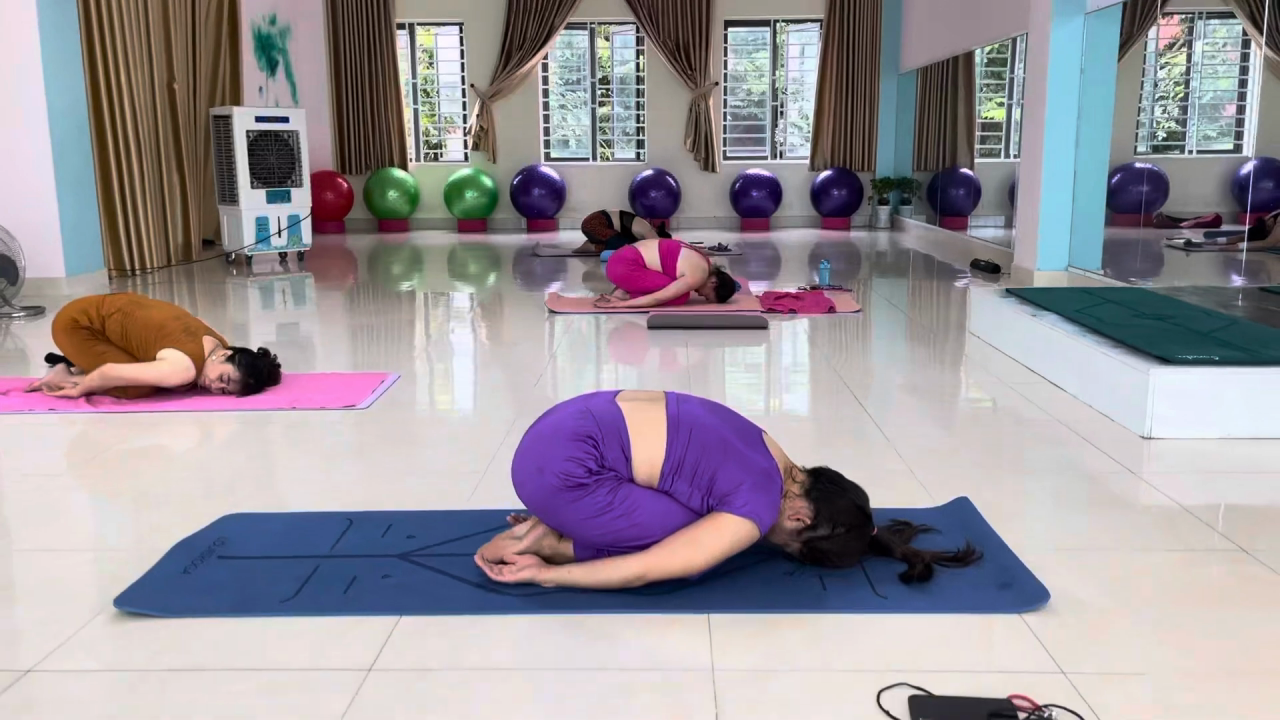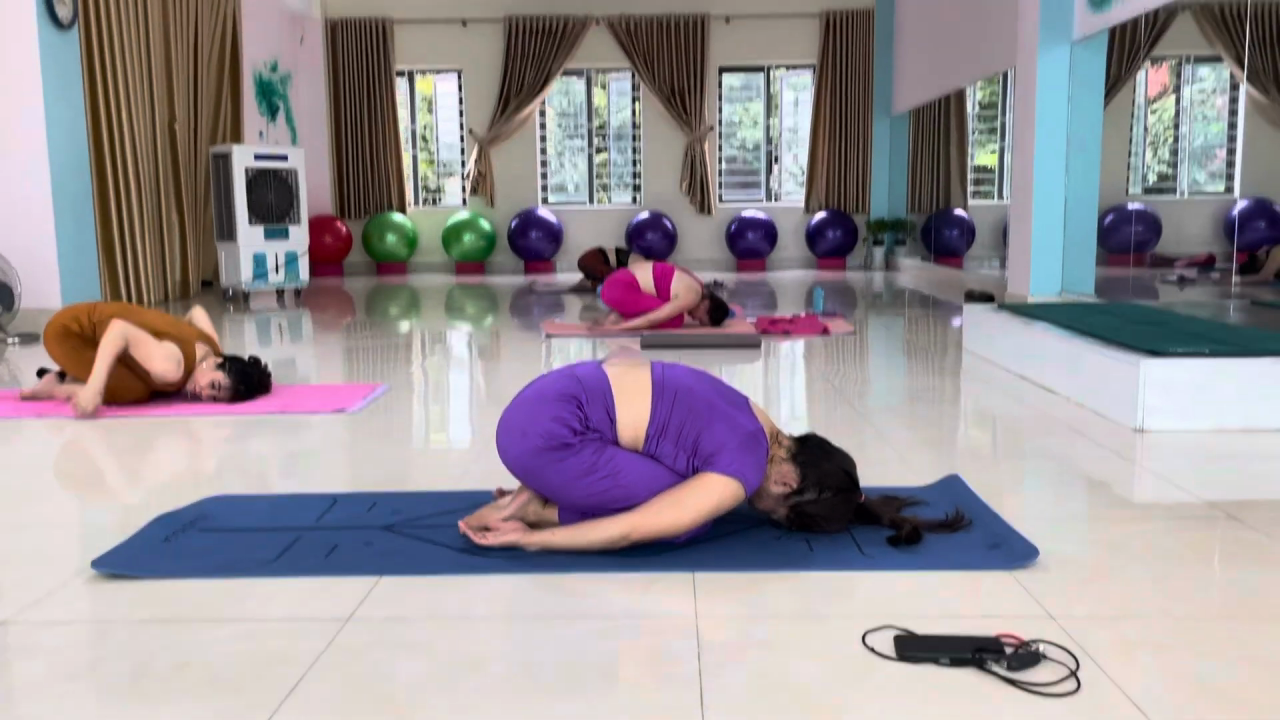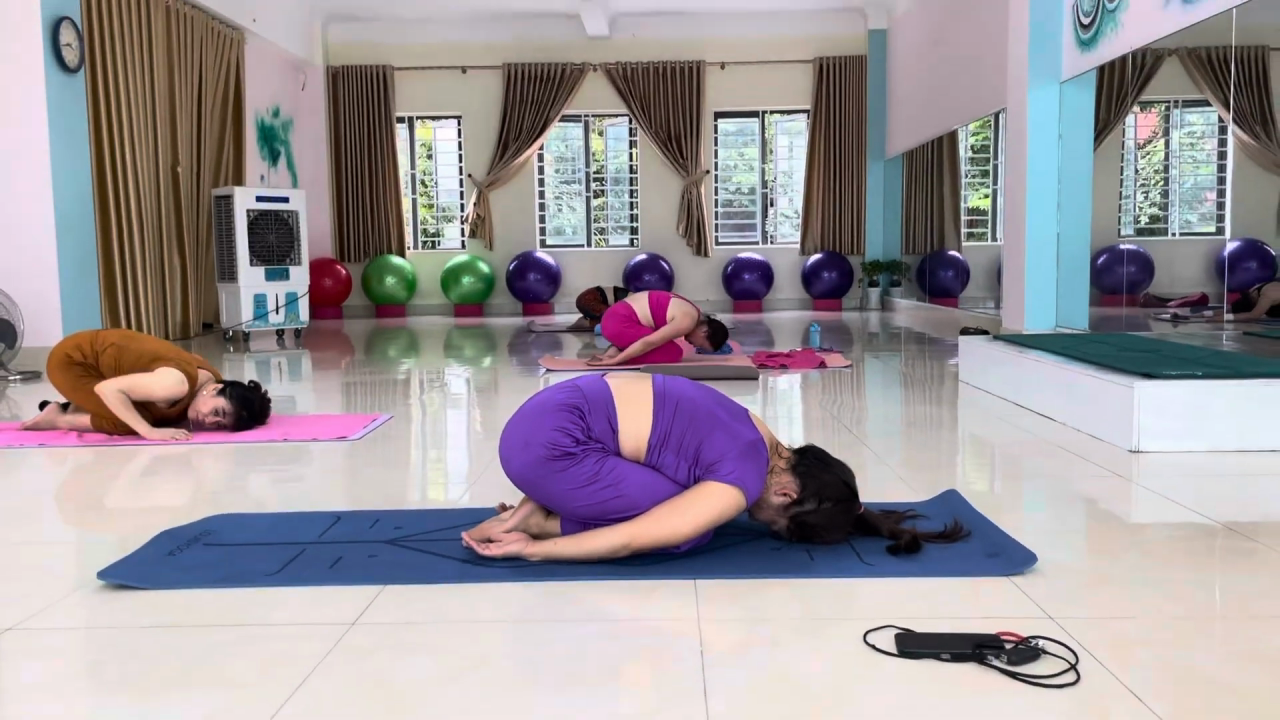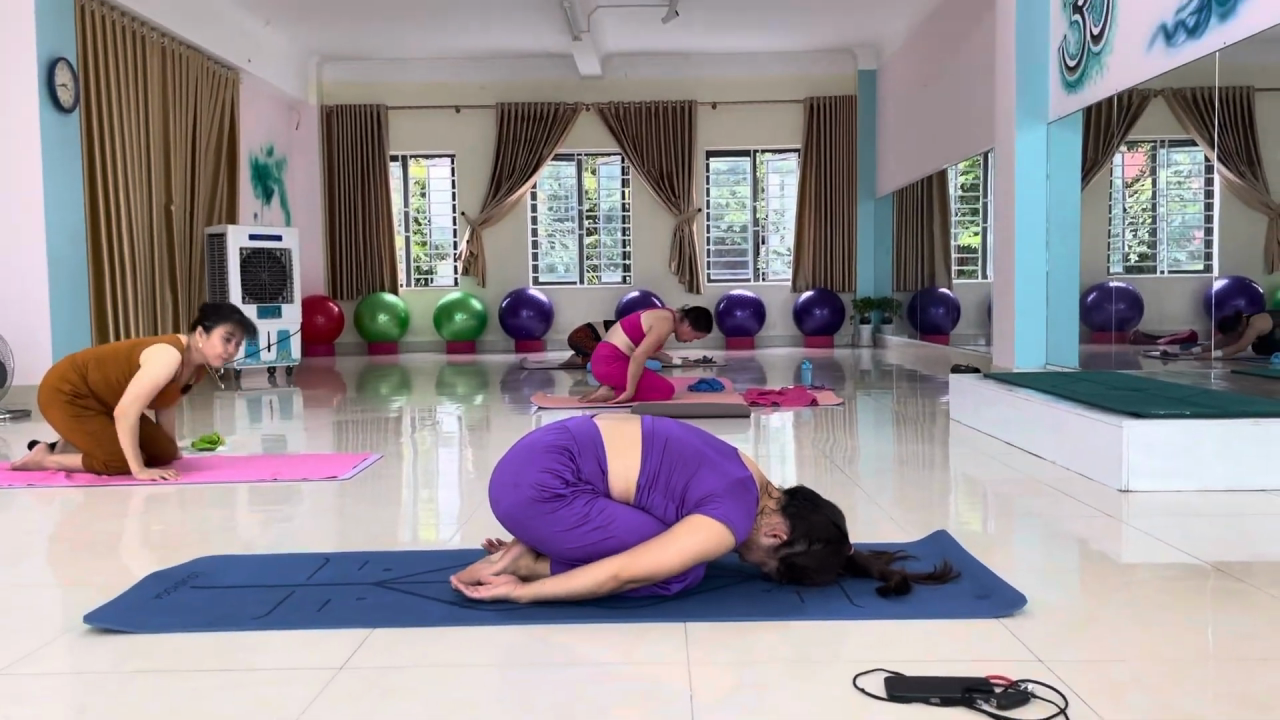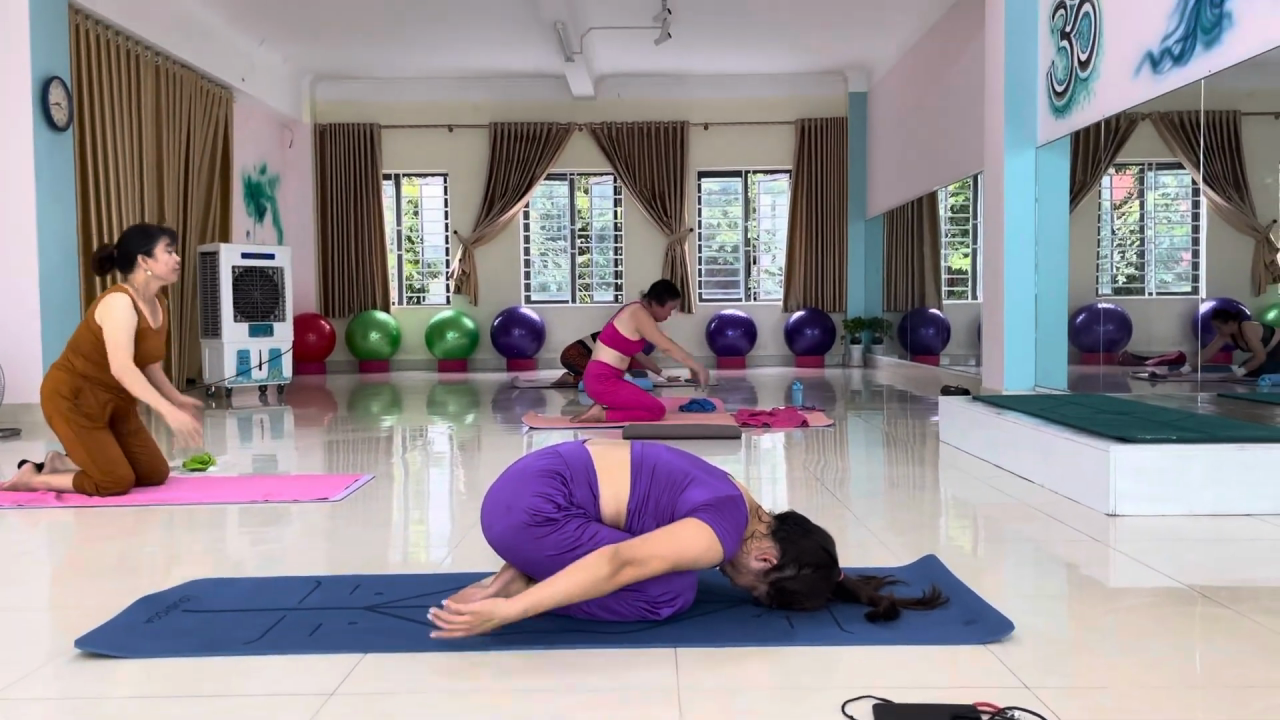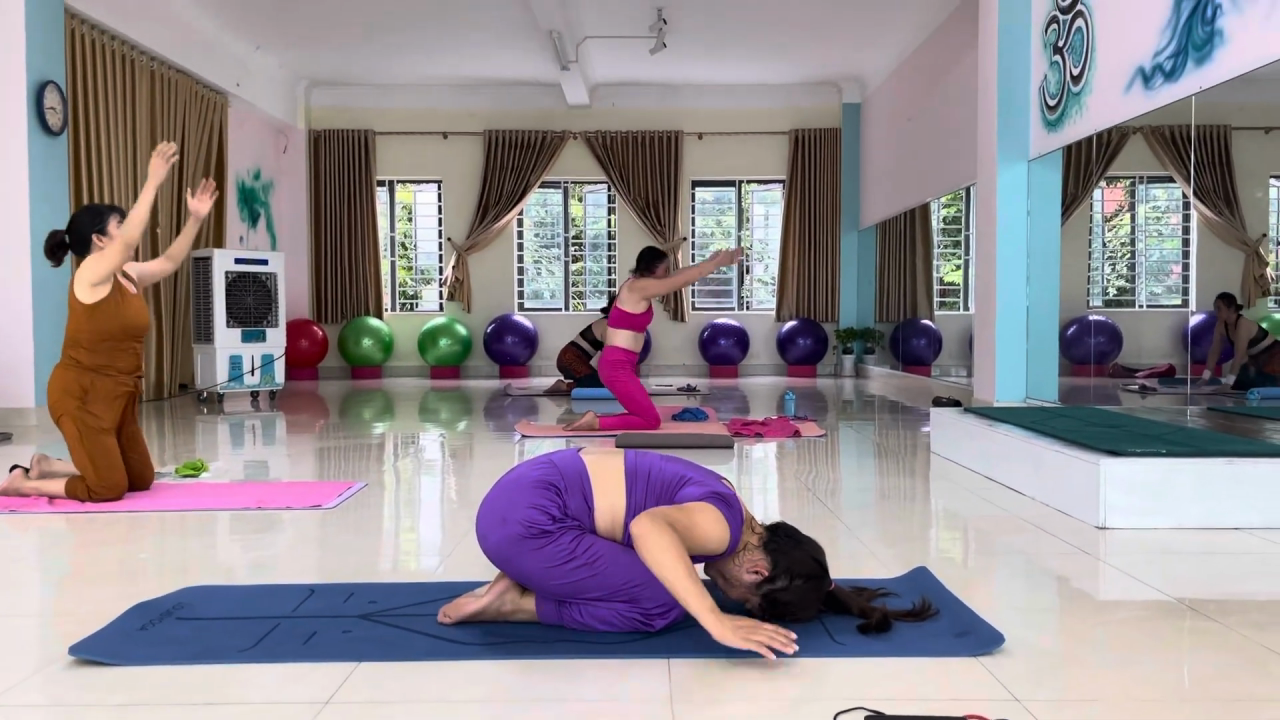
dt=0.5s
person 1, frame 1
left shoulder: (767, 453)
right shoulder: (754, 510)
right elbow: (647, 570)
right wrist: (545, 574)
left hip: (567, 426)
right hip: (559, 469)
right knee: (700, 547)
left ankle: (554, 527)
right ankle: (553, 543)
person 1, frame 2
left shoulder: (751, 424)
right shoulder: (739, 473)
right elbow: (632, 530)
right wrist: (531, 538)
left hip: (548, 398)
right hip: (544, 433)
left knee: (671, 485)
right knee: (687, 520)
left ankle: (538, 497)
right ankle: (536, 511)
person 1, frame 3
left shoulder: (751, 435)
right shoulder: (741, 481)
right elbow: (634, 540)
right wrist: (534, 549)
left hip: (554, 413)
right hip: (548, 444)
left knee: (680, 506)
right knee: (688, 529)
left ankle: (542, 508)
right ankle: (539, 524)
person 1, frame 4
left shoulder: (741, 476)
right shoulder: (730, 518)
right elbow: (622, 574)
right wrist: (524, 592)
left hip: (542, 456)
right hip: (537, 484)
left knee: (662, 537)
right knee: (679, 573)
left ankle: (532, 549)
right ankle: (530, 567)
person 1, frame 5
left shoulder: (729, 500)
right shoulder: (718, 531)
right elbow: (619, 563)
right wrist: (511, 611)
left hip: (533, 482)
right hip: (527, 506)
left knee: (667, 564)
right knee: (670, 591)
left ankle: (526, 572)
right ankle: (512, 595)
person 1, frame 6
left shoulder: (722, 503)
right shoulder: (722, 527)
right elbow: (650, 526)
right wrist: (715, 622)
left hip: (527, 492)
right hip: (525, 519)
left knee: (667, 581)
right knee: (660, 603)
left ankle: (523, 581)
right ankle: (516, 604)
person 2, frame 1
left shoulder: (216, 344)
right shoulder: (184, 369)
right elbow: (109, 372)
right wrist: (80, 390)
left hip: (109, 314)
right hip: (76, 323)
right knee: (143, 388)
left ankle: (78, 364)
right ankle: (66, 378)
person 2, frame 2
left shoulder: (210, 347)
right shoulder: (173, 367)
left elbow: (197, 311)
right elbow: (118, 329)
right wrist: (94, 387)
left hip: (96, 324)
right hip: (68, 330)
left knee: (165, 389)
right knee: (133, 393)
left ankle: (72, 378)
right ankle: (54, 388)
person 2, frame 3
left shoulder: (207, 379)
right shoulder: (177, 383)
right elbow: (107, 389)
right wrist: (148, 430)
left hip: (100, 356)
right hip: (71, 360)
left knee: (174, 419)
right knee: (132, 423)
left ankle: (76, 408)
right ankle: (58, 418)
person 2, frame 4
left shoulder: (200, 366)
right shoulder: (170, 356)
left elbow: (165, 404)
right elbow: (125, 412)
left wrist: (169, 447)
right wrist: (138, 469)
left hip: (97, 396)
right hip: (66, 394)
left knee: (165, 454)
right knee: (120, 463)
left ankle: (75, 445)
right ankle: (45, 457)
person 2, frame 5
left shoulder: (159, 305)
right shoulder: (120, 303)
right elbow: (122, 369)
left wrist: (175, 397)
right wrist: (169, 412)
left hip: (116, 401)
right hip: (75, 398)
left knee: (155, 474)
right knee: (116, 482)
left ankle: (61, 463)
right ankle: (31, 479)
person 2, frame 6
left shoulder: (126, 276)
right shoulder: (91, 274)
left elbow: (168, 262)
right elbow: (128, 241)
left wrist: (195, 219)
right wrist: (153, 182)
left hip: (119, 395)
right hip: (81, 395)
left knee: (141, 480)
right knee: (108, 488)
left ankle: (46, 467)
